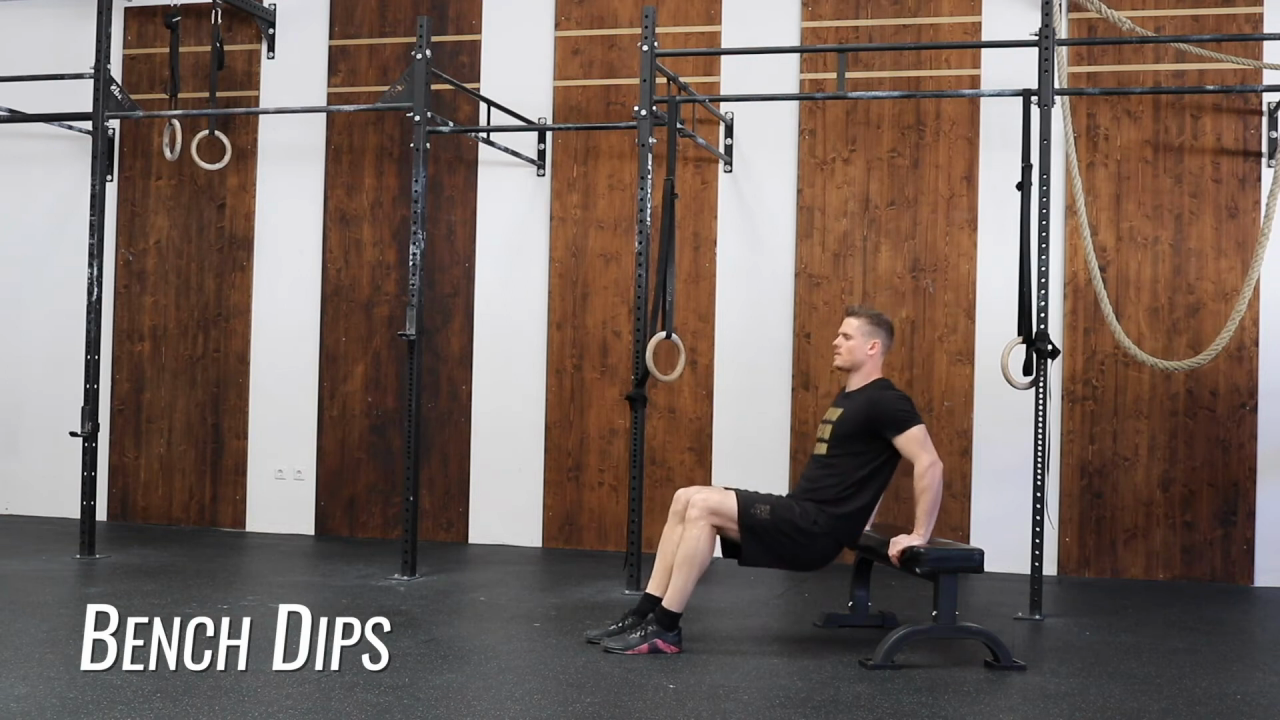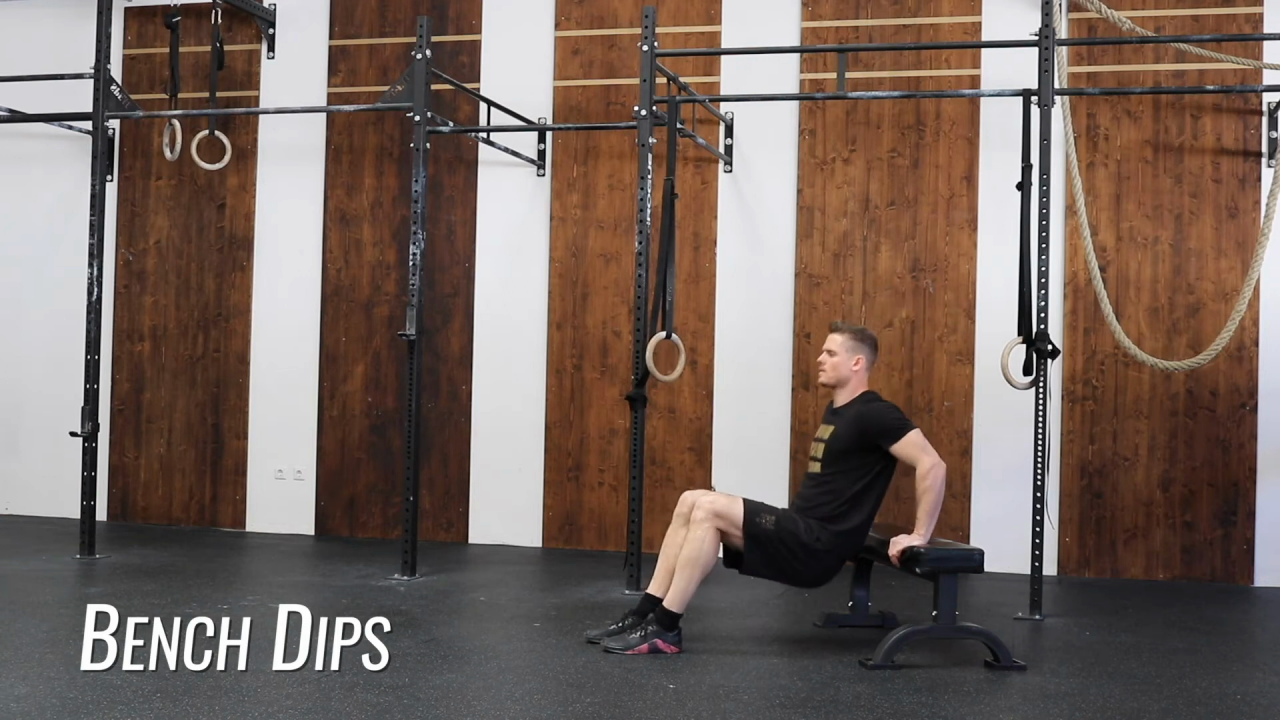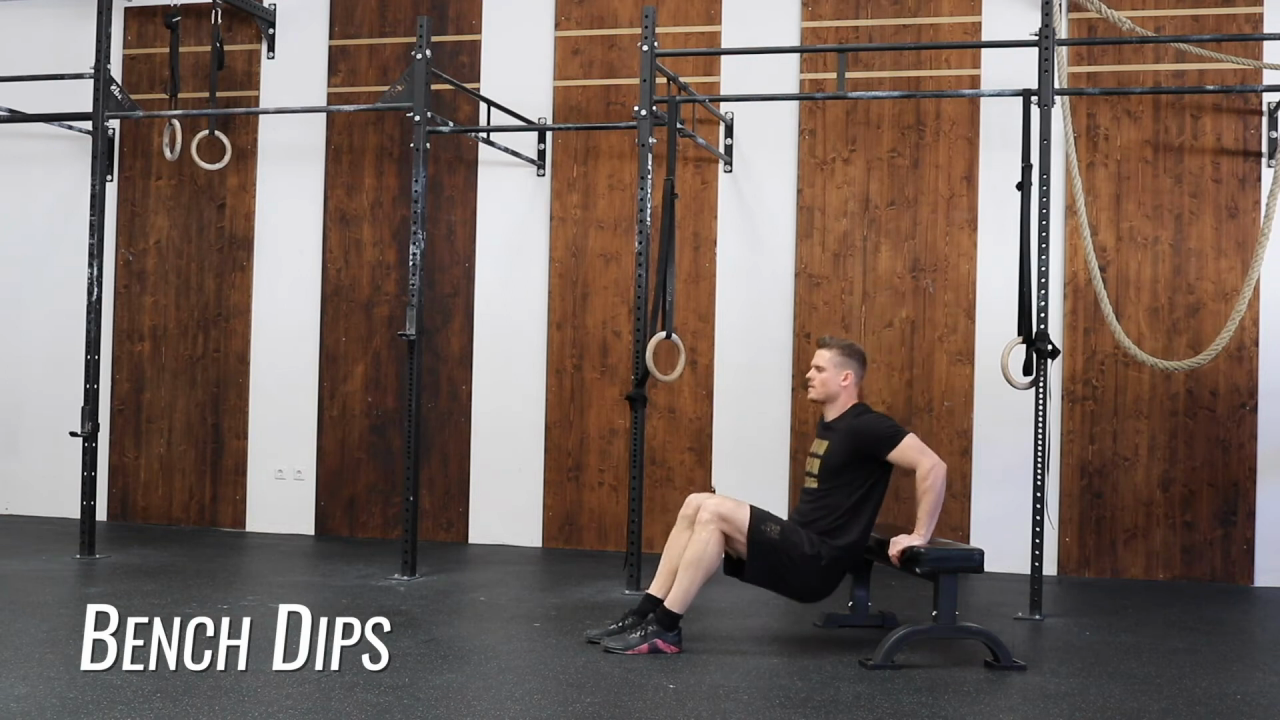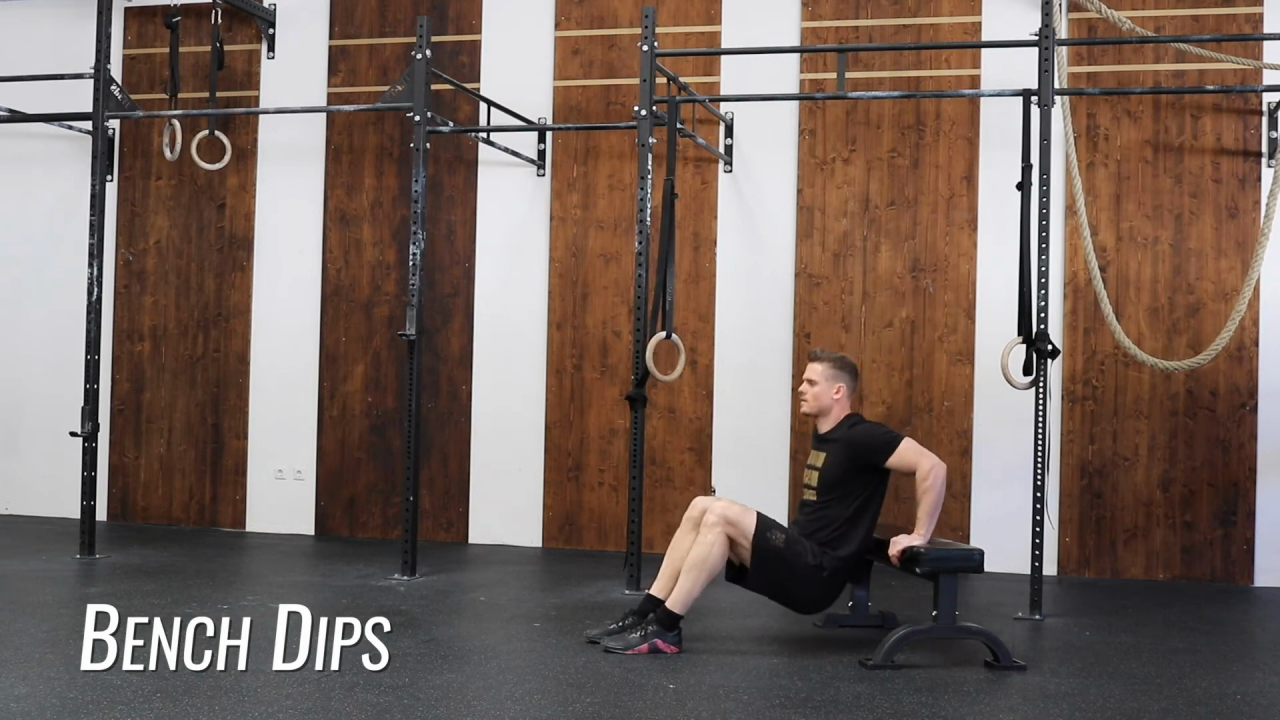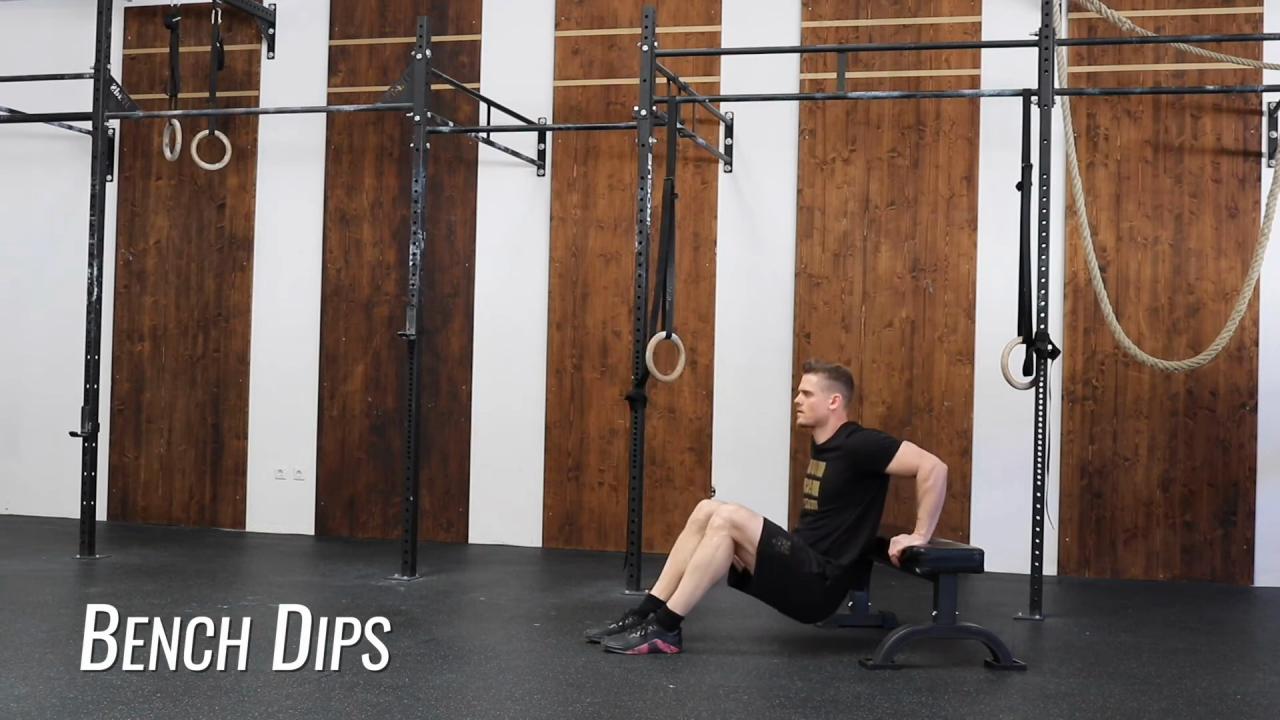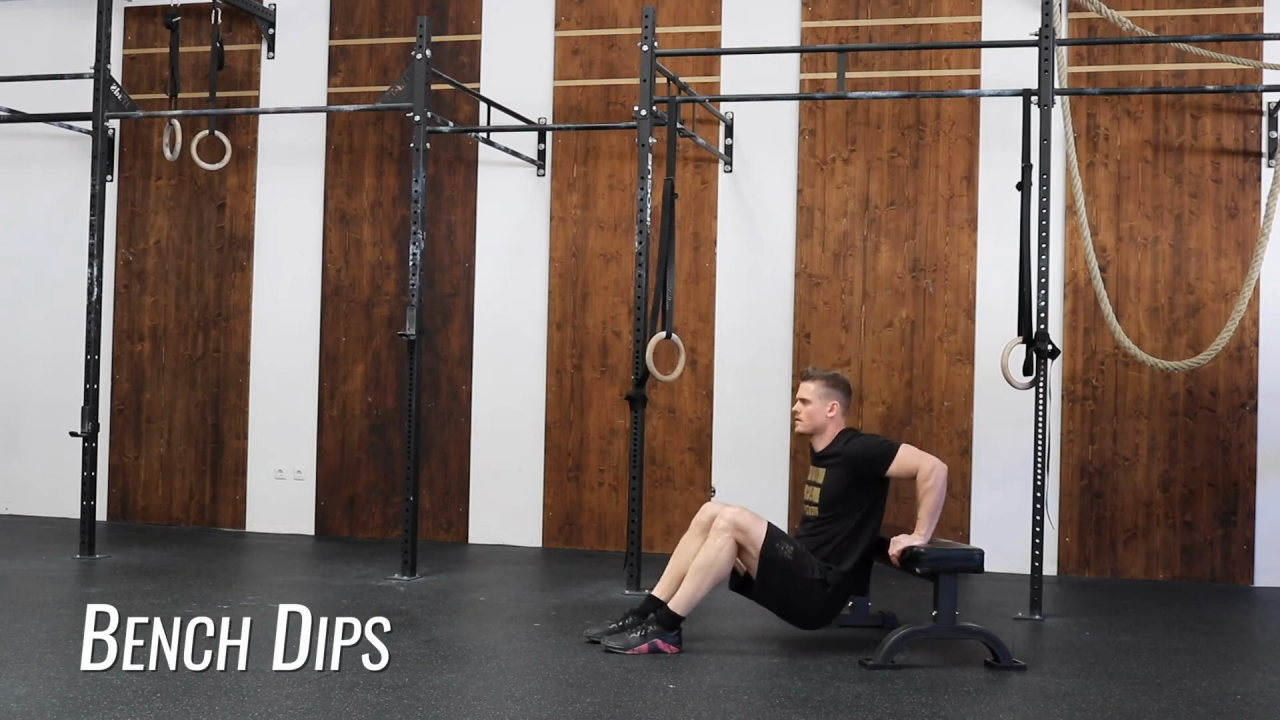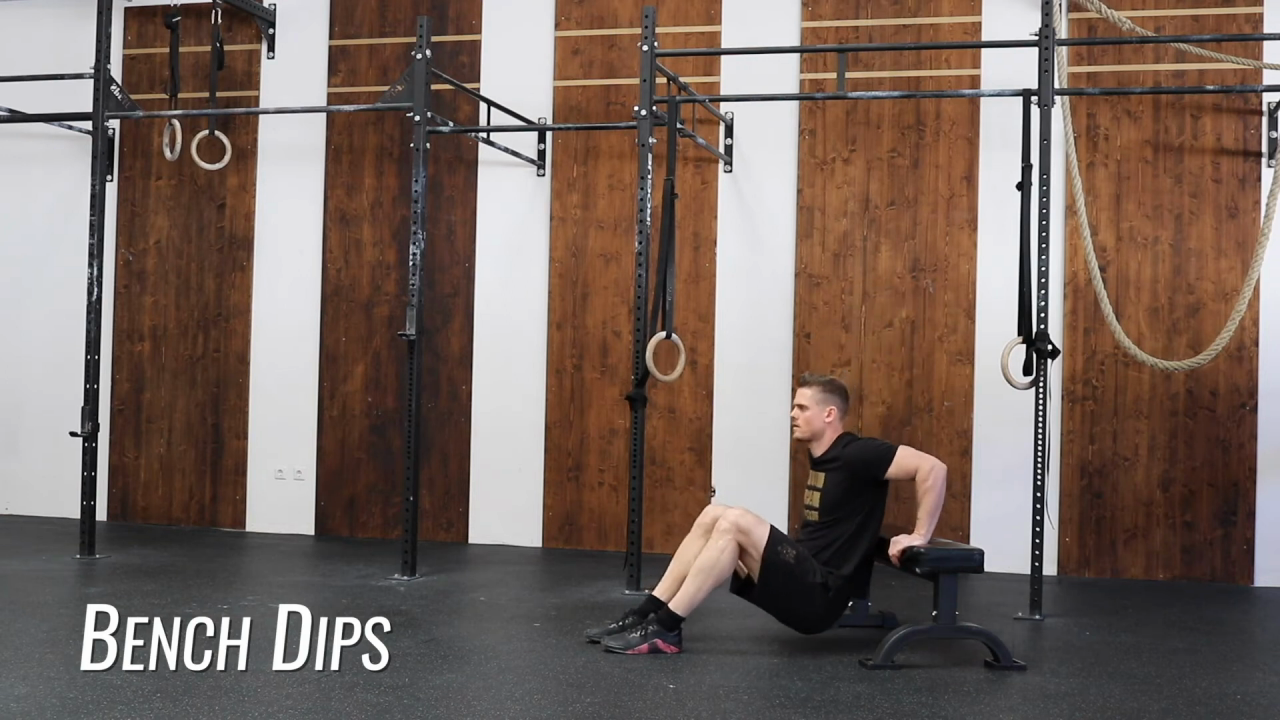
dt=0.2s
person 1, frame 1
left shoulder: (882, 401)
right shoulder: (850, 397)
left elbow: (929, 463)
left wrist: (918, 535)
right wrist: (857, 520)
left hip: (816, 530)
right hip: (800, 518)
left knee: (703, 507)
right knee: (686, 500)
left ankle: (663, 629)
right ankle: (644, 613)
person 1, frame 2
left shoulder: (871, 414)
right shoulder: (838, 410)
left elbow: (932, 465)
left wrist: (918, 537)
right wrist: (855, 524)
left hip: (817, 547)
right hip: (800, 534)
left knee: (709, 510)
right knee: (692, 502)
left ankle: (664, 628)
right ankle: (645, 613)
person 1, frame 3
left shoulder: (864, 426)
right shoulder: (831, 422)
left elbow: (932, 466)
left wrist: (918, 536)
right wrist: (853, 526)
left hip: (816, 562)
right hip: (799, 547)
left knee: (714, 511)
right knee: (697, 506)
left ankle: (663, 628)
right ankle: (644, 613)
person 1, frame 4
left shoulder: (859, 436)
right shoulder: (826, 434)
left elbow: (932, 467)
left wrist: (918, 537)
left hip: (817, 573)
right hip: (800, 558)
left knee: (721, 514)
right knee: (702, 509)
left ankle: (664, 628)
right ankle: (644, 614)
person 1, frame 5
left shoulder: (857, 445)
right shoulder: (824, 443)
left elbow: (933, 467)
left wrist: (919, 537)
left hip: (818, 582)
right hip: (802, 565)
left knee: (727, 518)
right knee: (707, 512)
left ankle: (664, 629)
right ankle: (645, 614)
person 1, frame 6
left shoulder: (856, 451)
right shoulder: (824, 450)
left elbow: (934, 468)
left wrist: (919, 537)
left hip: (819, 588)
right hip: (802, 572)
left knee: (731, 520)
right knee: (711, 514)
left ankle: (664, 629)
right ankle: (644, 614)
person 1, frame 7
left shoulder: (855, 454)
right shoulder: (823, 454)
left elbow: (933, 468)
left wrist: (919, 536)
left hip: (819, 593)
right hip: (802, 576)
left knee: (734, 522)
right knee: (713, 517)
left ankle: (664, 629)
right ankle: (644, 614)
